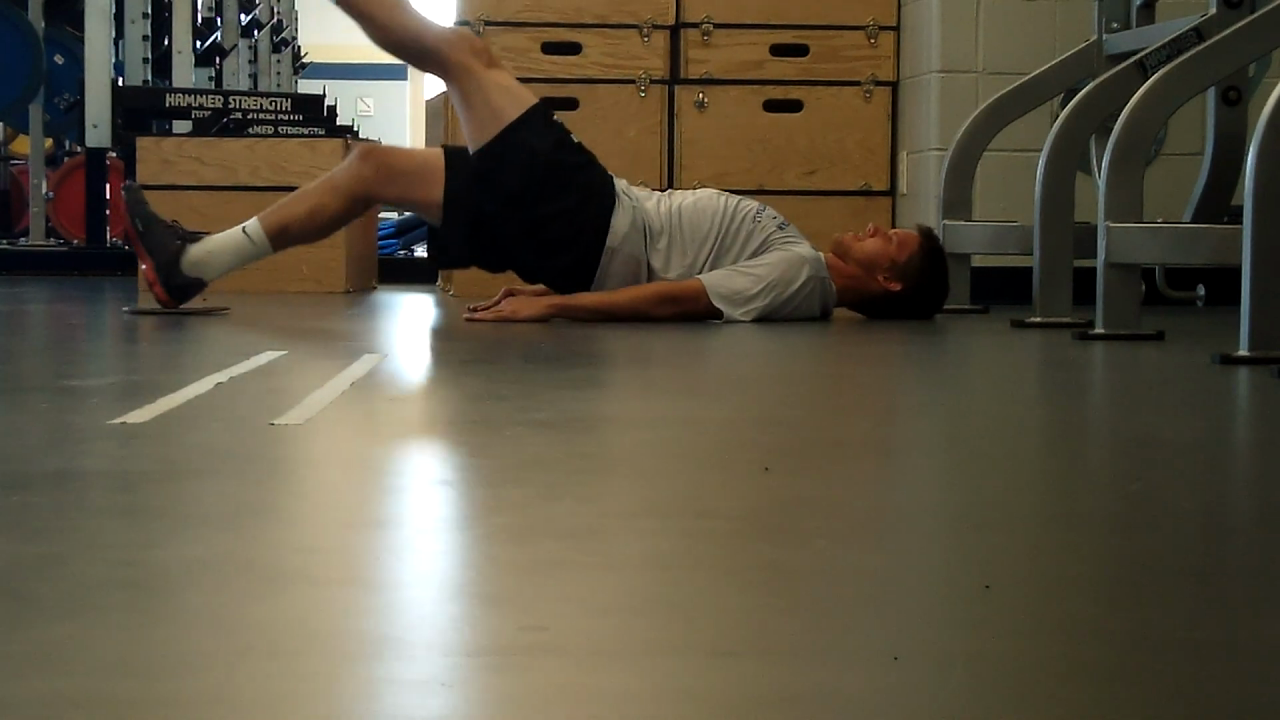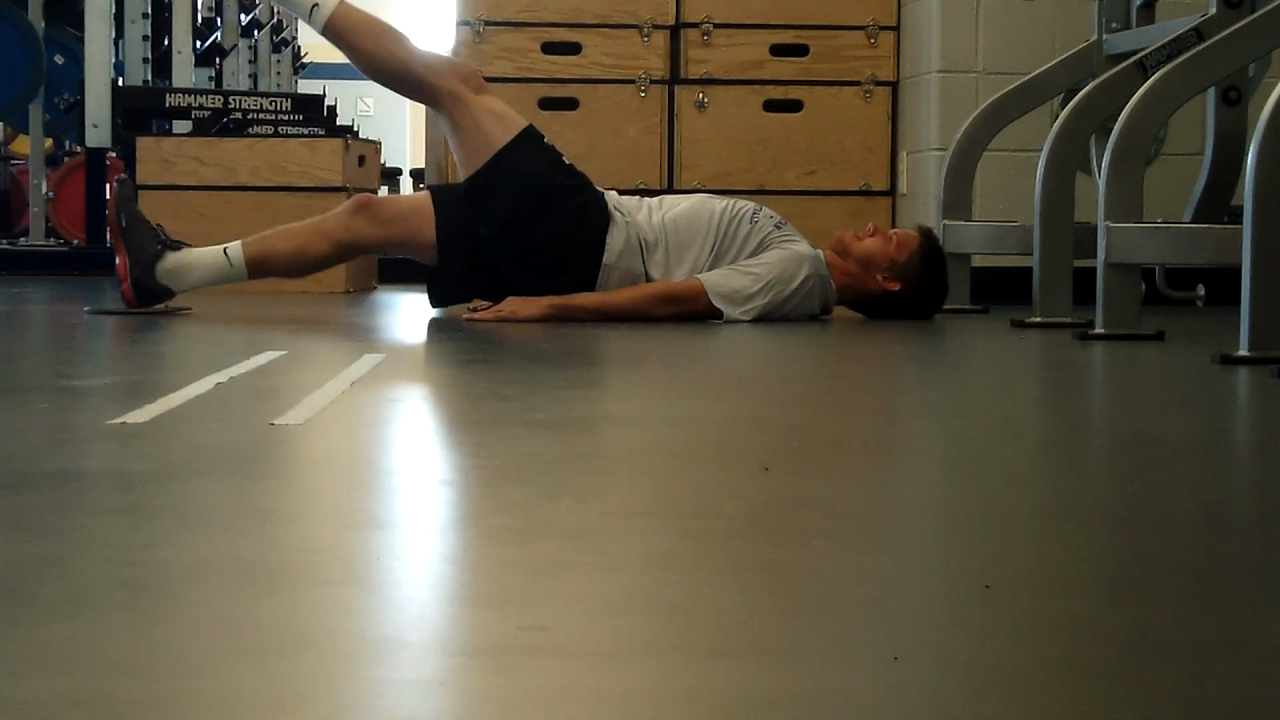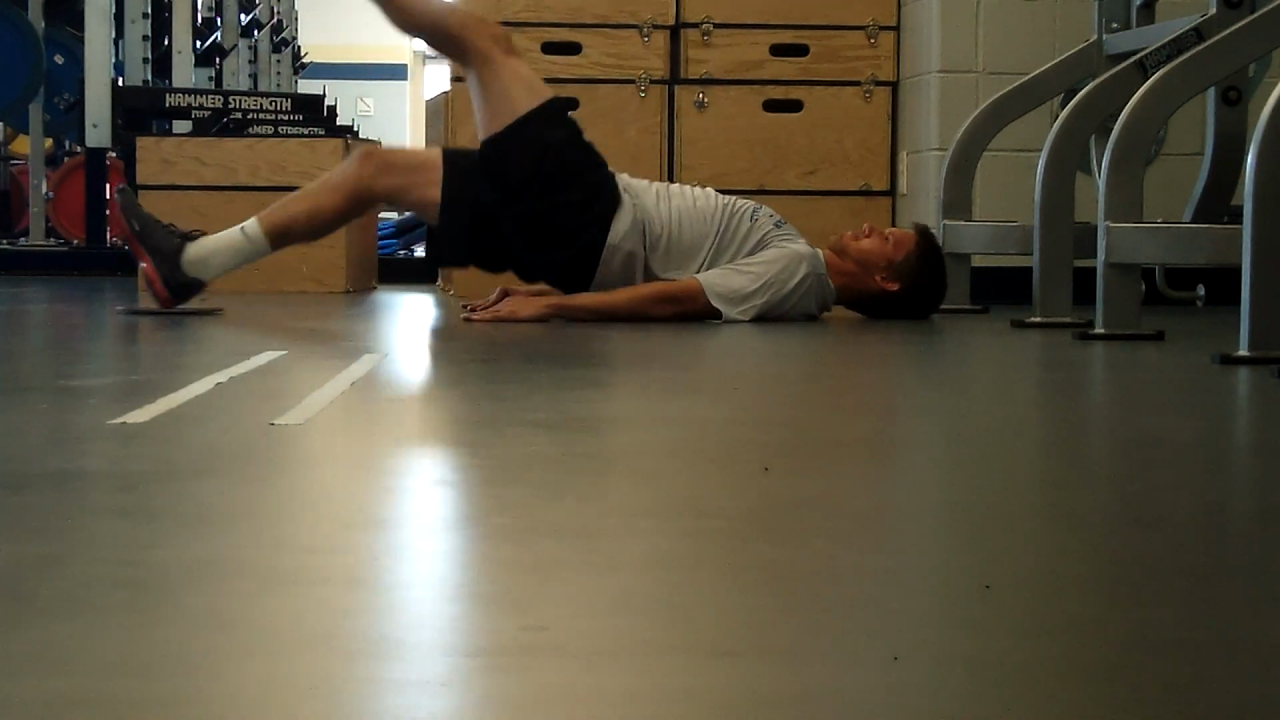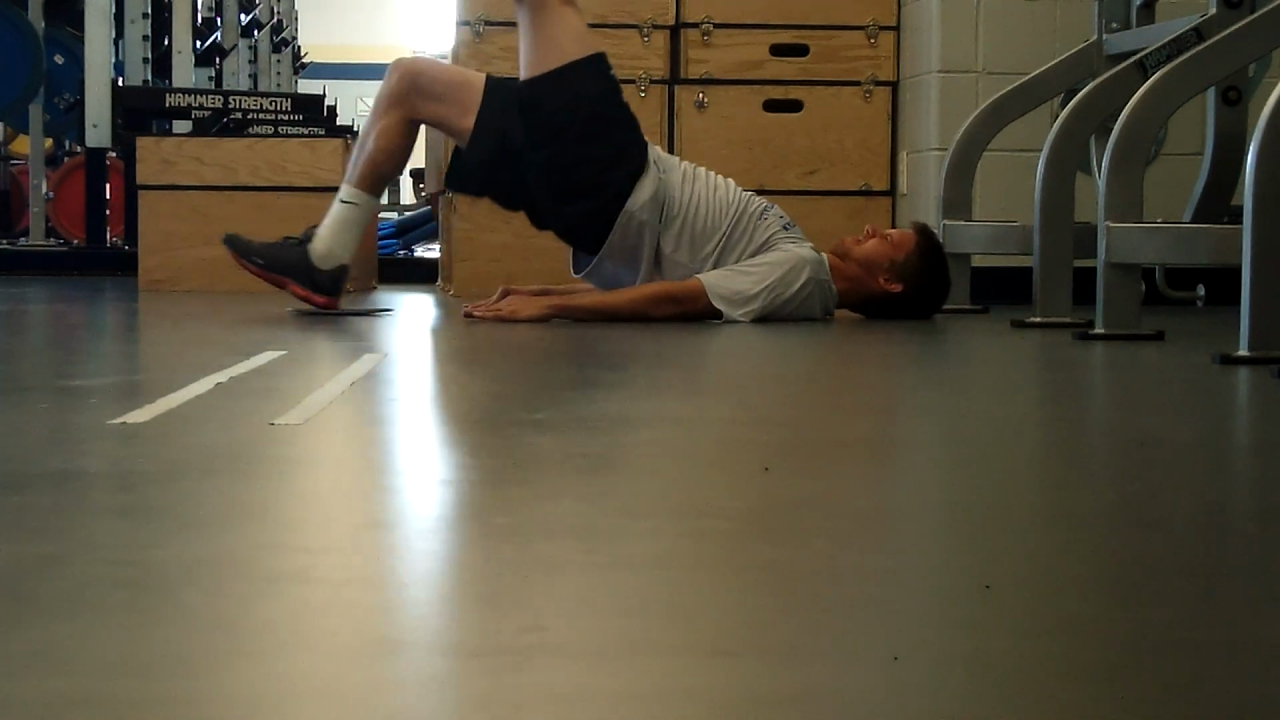
dt=0.3s
person 1, frame 1
left shoulder: (799, 274)
right shoulder: (795, 266)
left elbow: (677, 299)
left wrist: (551, 306)
right wrist: (547, 285)
left hip: (588, 227)
right hip: (595, 229)
right knee: (371, 166)
right ankle: (190, 263)
person 1, frame 2
left shoulder: (799, 272)
right shoulder: (795, 265)
left elbow: (676, 299)
left wrist: (549, 306)
left hip: (583, 247)
right hip: (590, 232)
left knee: (456, 83)
right knee: (366, 217)
right ankle: (167, 272)
person 1, frame 3
left shoulder: (798, 274)
right shoulder: (794, 264)
left elbow: (676, 300)
left wrist: (548, 305)
right wrist: (551, 286)
left hip: (590, 226)
right hip: (592, 227)
right knee: (373, 169)
right ankle: (197, 262)
person 1, frame 4
left shoulder: (799, 274)
right shoulder: (805, 268)
left elbow: (679, 301)
left wrist: (552, 307)
right wrist: (550, 290)
right hip: (617, 192)
right knee: (411, 82)
right ankle: (323, 258)
